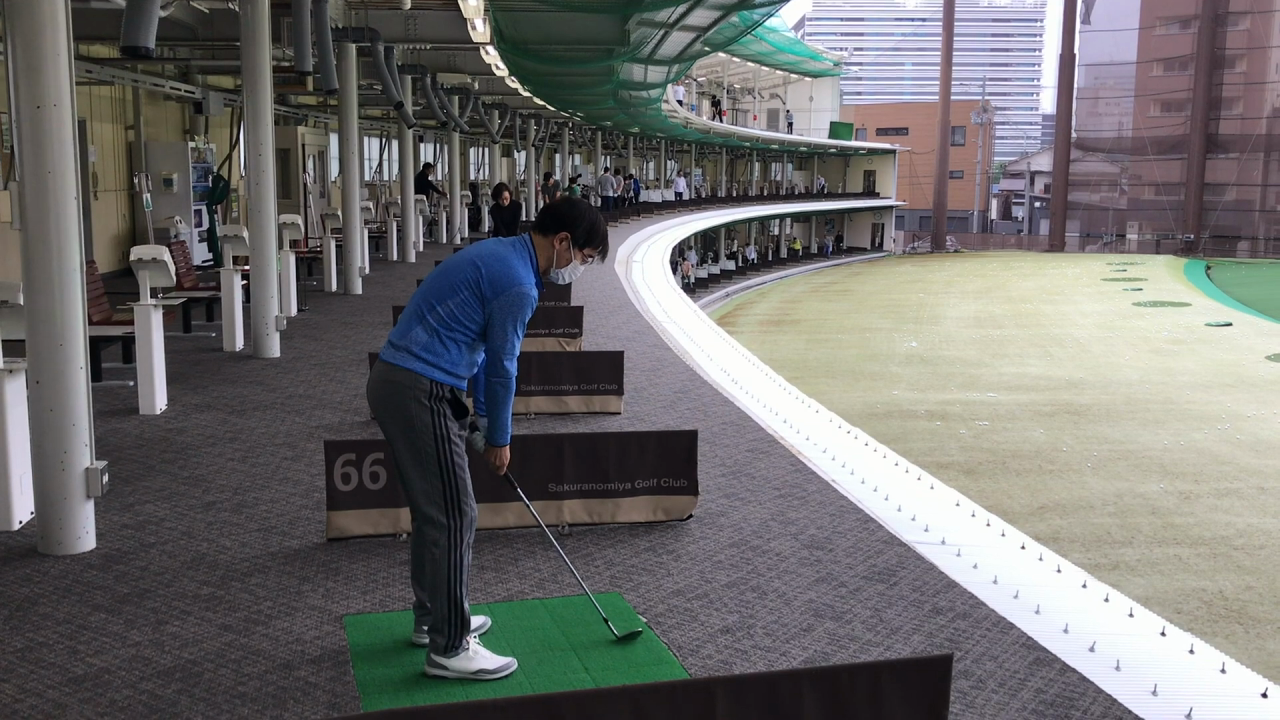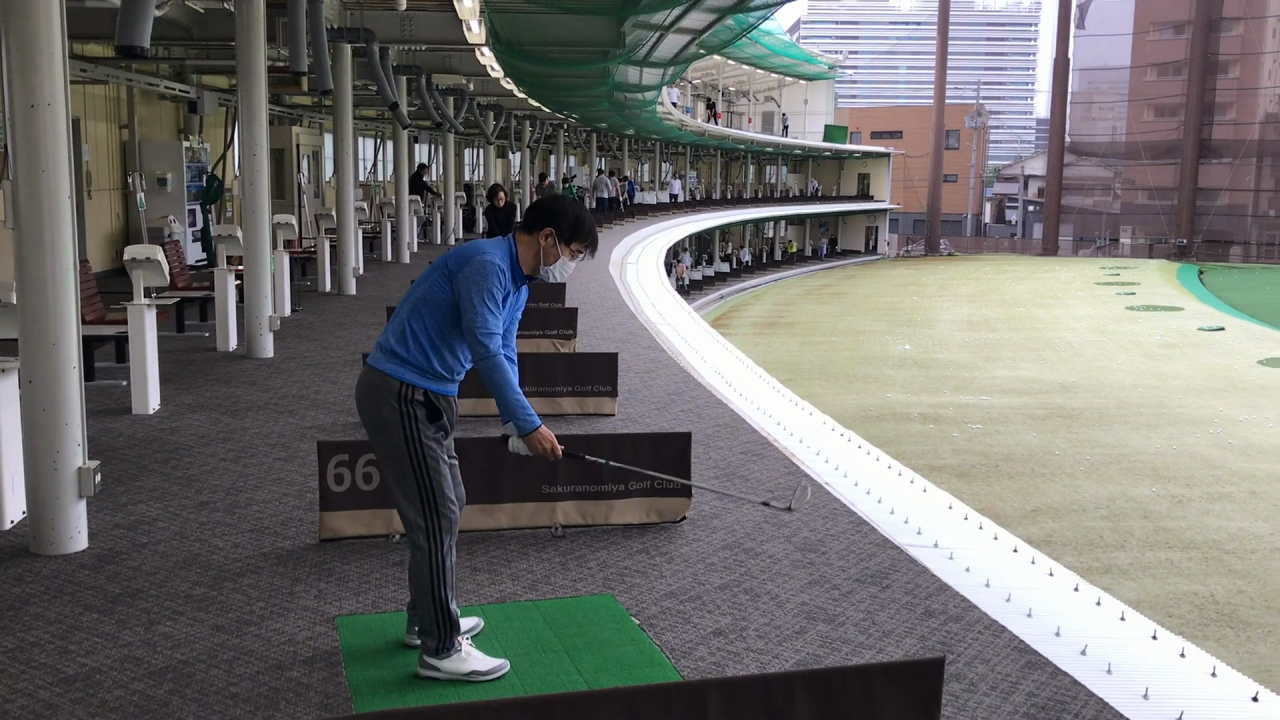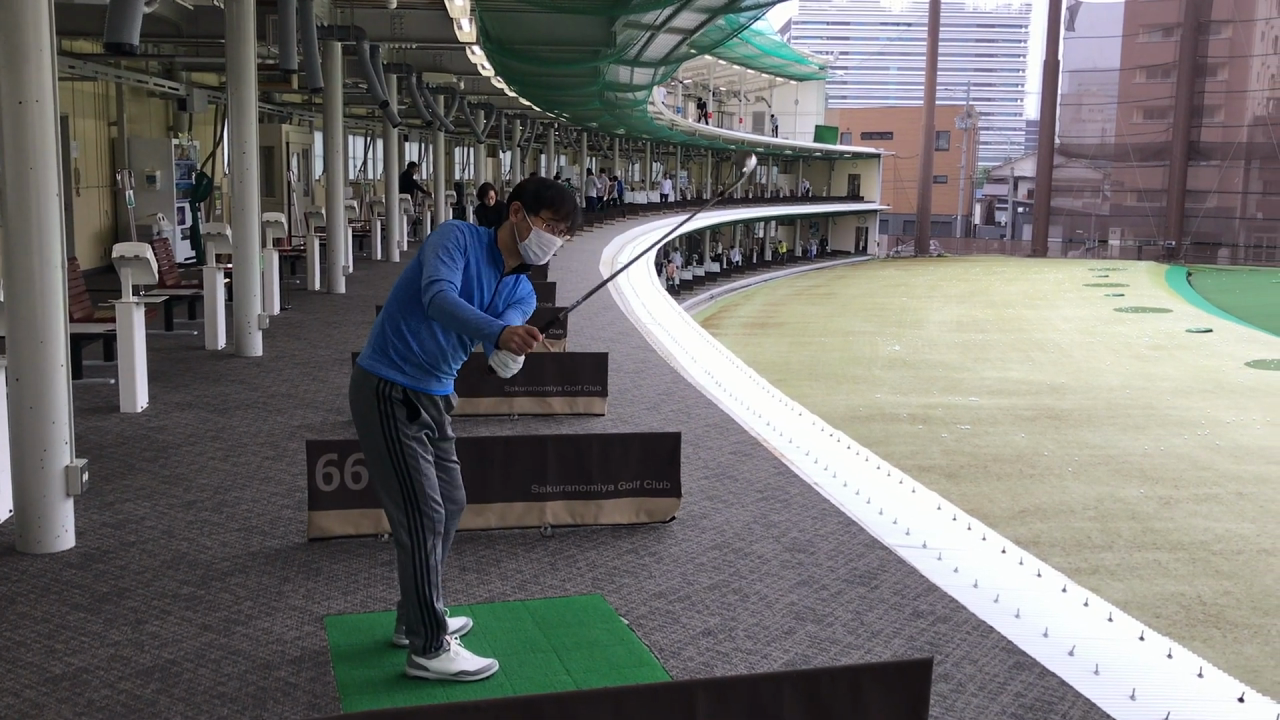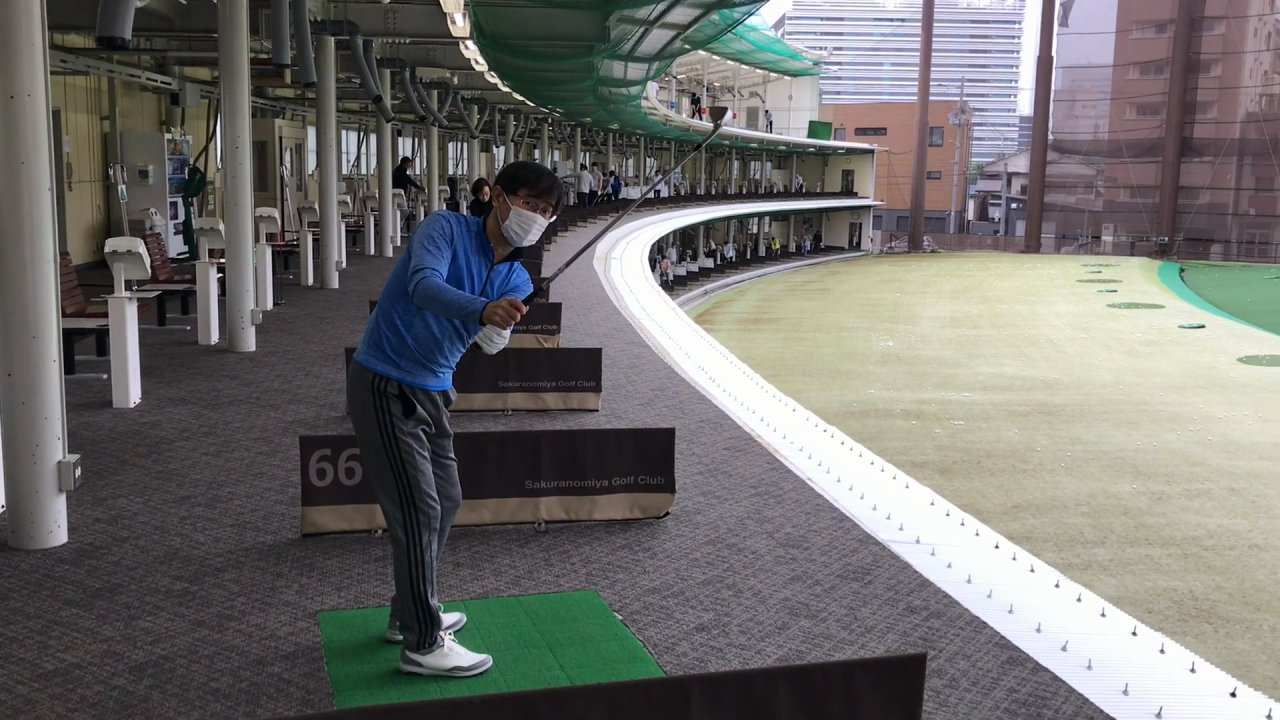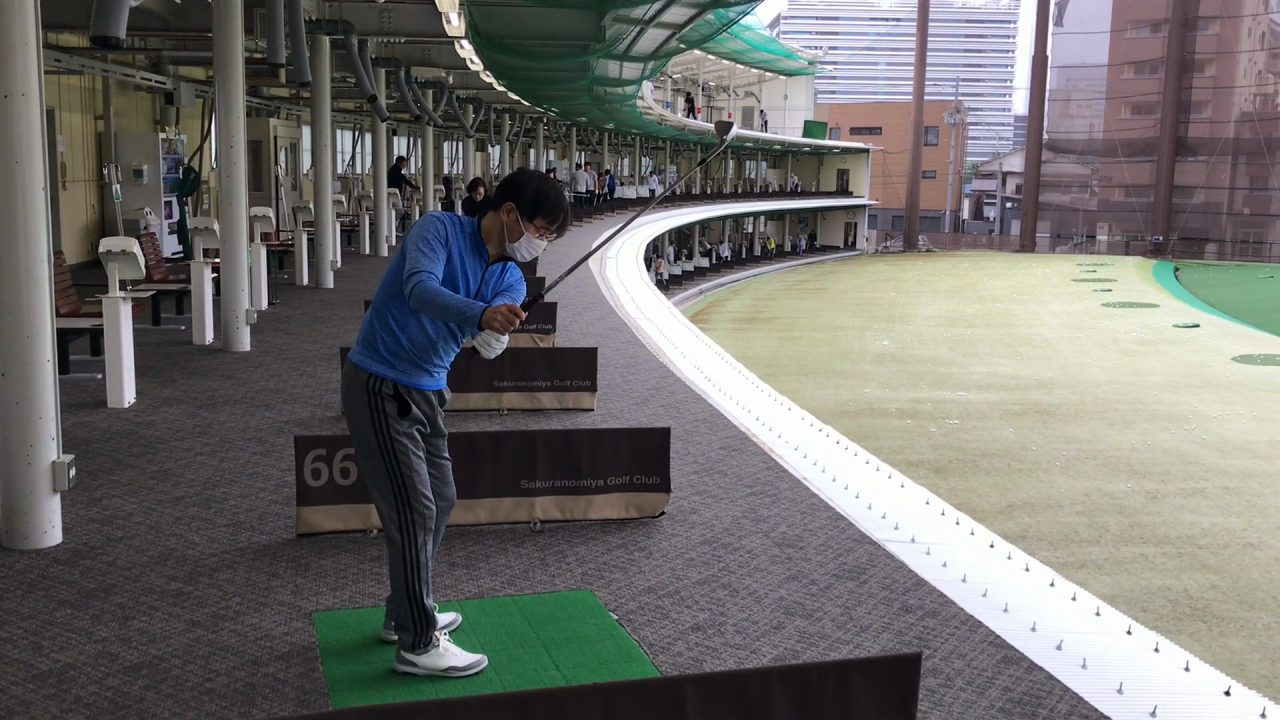
dt=0.5s
person 1, frame 1
left shoulder: (498, 254)
right shoulder: (517, 284)
right elbow: (502, 366)
left wrist: (482, 414)
right wrist: (499, 438)
left hip: (394, 380)
right hip: (420, 392)
left knee: (432, 510)
right knee: (453, 517)
left ankle: (433, 616)
right ankle: (448, 647)
person 1, frame 2
left shoulder: (517, 287)
right shoulder: (486, 262)
left elbow: (503, 355)
right elbow: (486, 353)
left wrist: (516, 423)
right wrist: (531, 423)
left hip: (425, 395)
right hip: (400, 394)
left knee: (445, 507)
right knee: (436, 517)
left ankle: (428, 619)
right ankle: (440, 649)
person 1, frame 3
left shoulder: (522, 292)
right shoulder: (456, 237)
left elbow: (500, 339)
right elbow: (439, 299)
left wrist: (512, 346)
right wrist: (500, 333)
left hip: (433, 394)
right hip: (387, 391)
left knee: (448, 505)
right knee: (422, 515)
left ankle: (417, 617)
right ankle: (428, 648)
person 1, frame 4
left shoulder: (518, 280)
right shoulder: (445, 228)
left elbow: (495, 329)
right elbow: (424, 285)
left wrist: (497, 329)
right wrist: (483, 309)
left hip: (433, 390)
right hip: (384, 384)
left knee: (444, 501)
right knee: (418, 510)
left ankle: (412, 612)
right ankle: (422, 644)
person 1, frame 5
left shoulder: (512, 280)
right shoulder: (439, 228)
left elbow: (494, 326)
right elbow: (419, 288)
left wrist: (494, 333)
right wrist: (481, 314)
left hip: (427, 389)
right hip: (379, 385)
left knee: (438, 501)
right knee: (413, 510)
left ankle: (406, 613)
right ankle: (417, 644)
